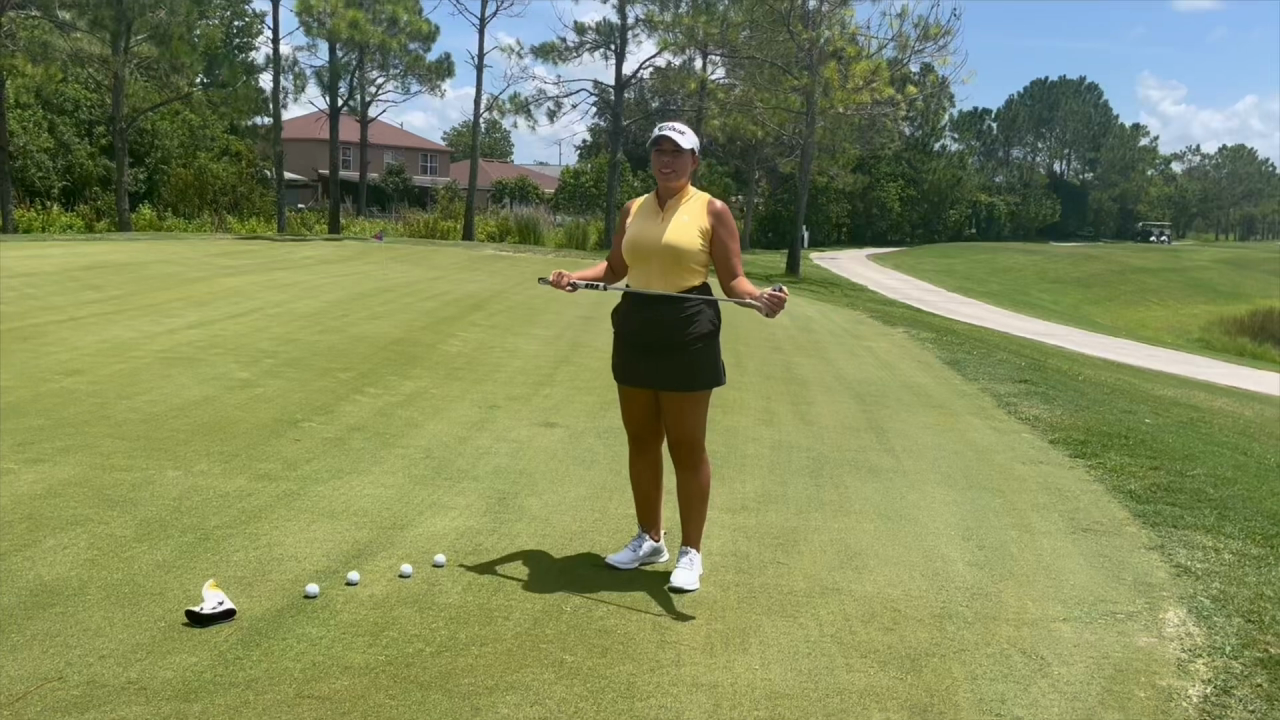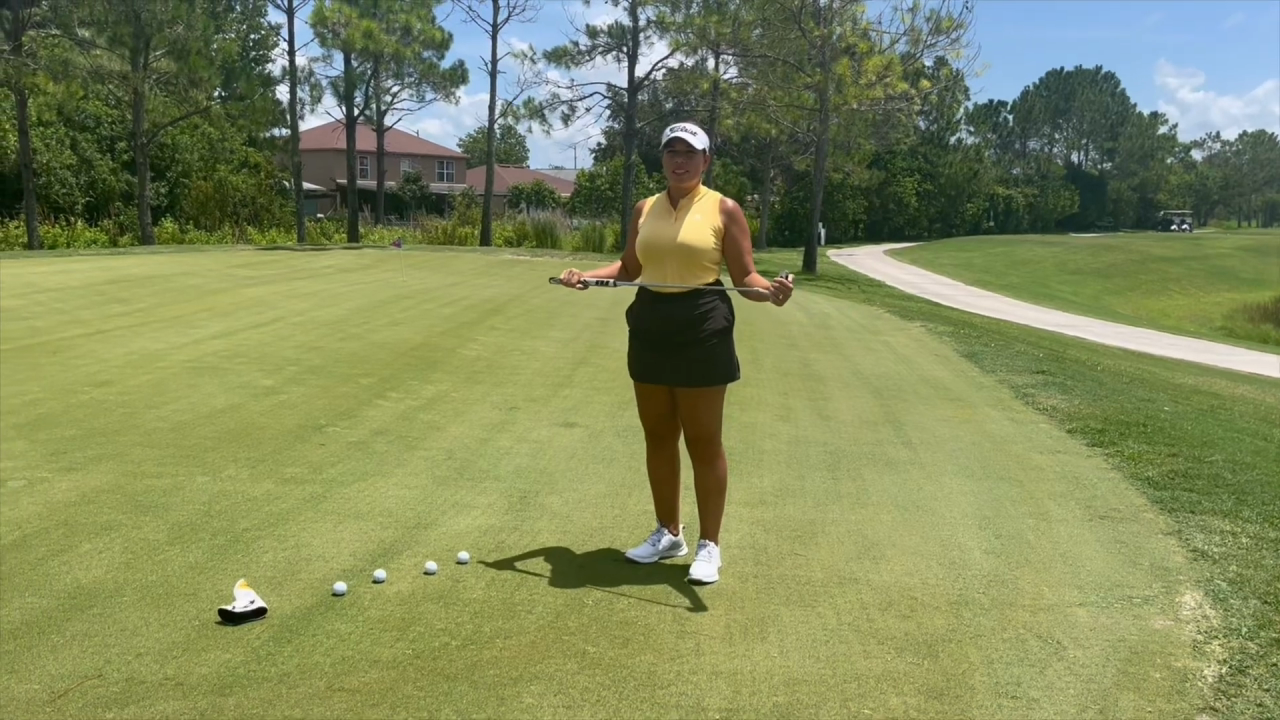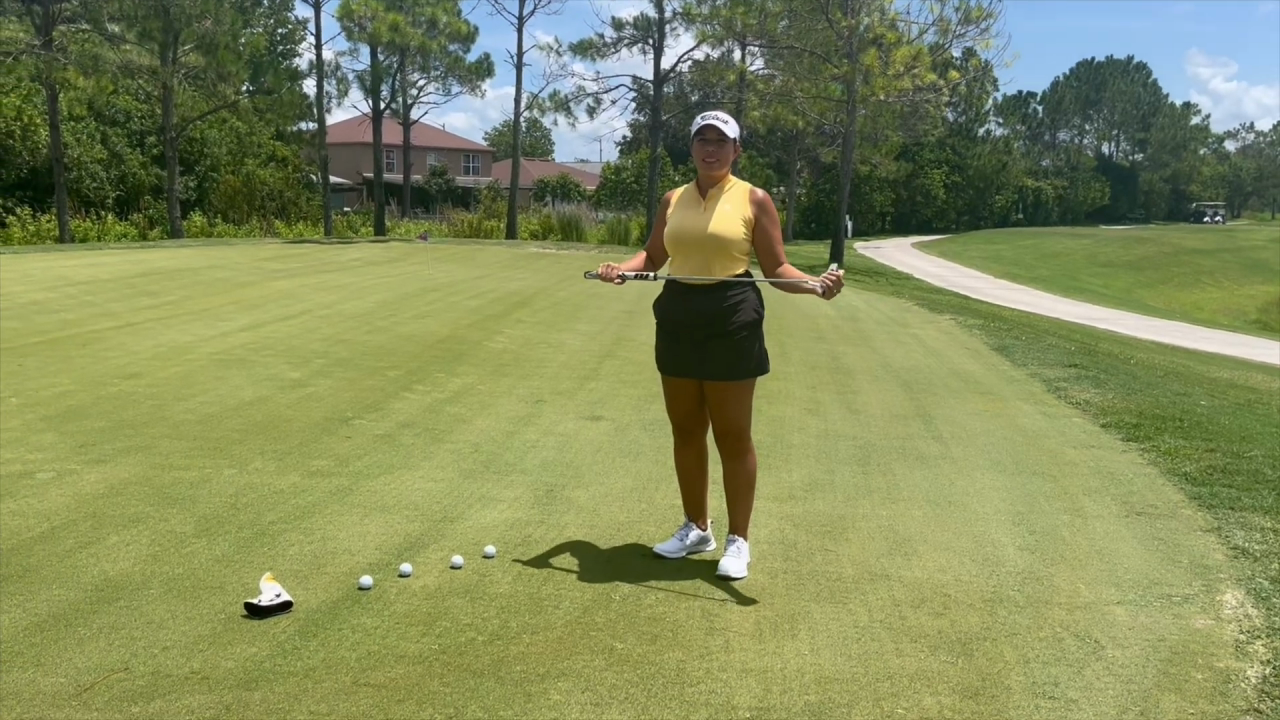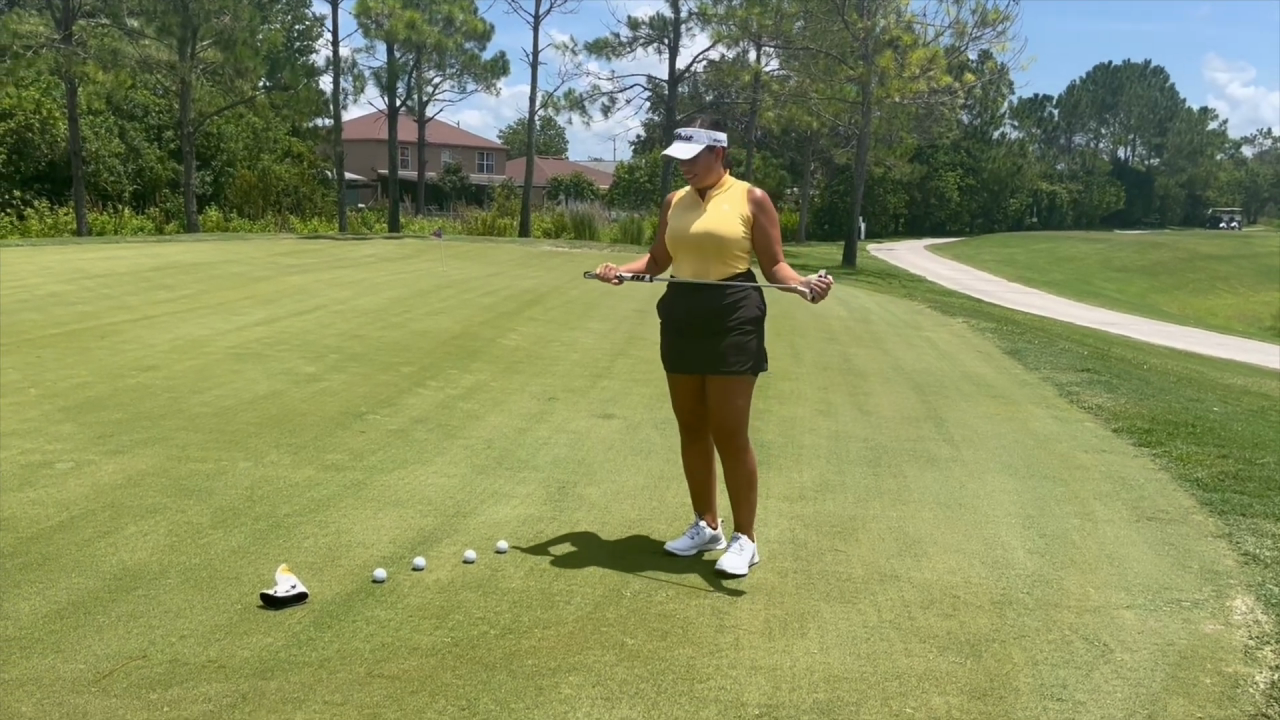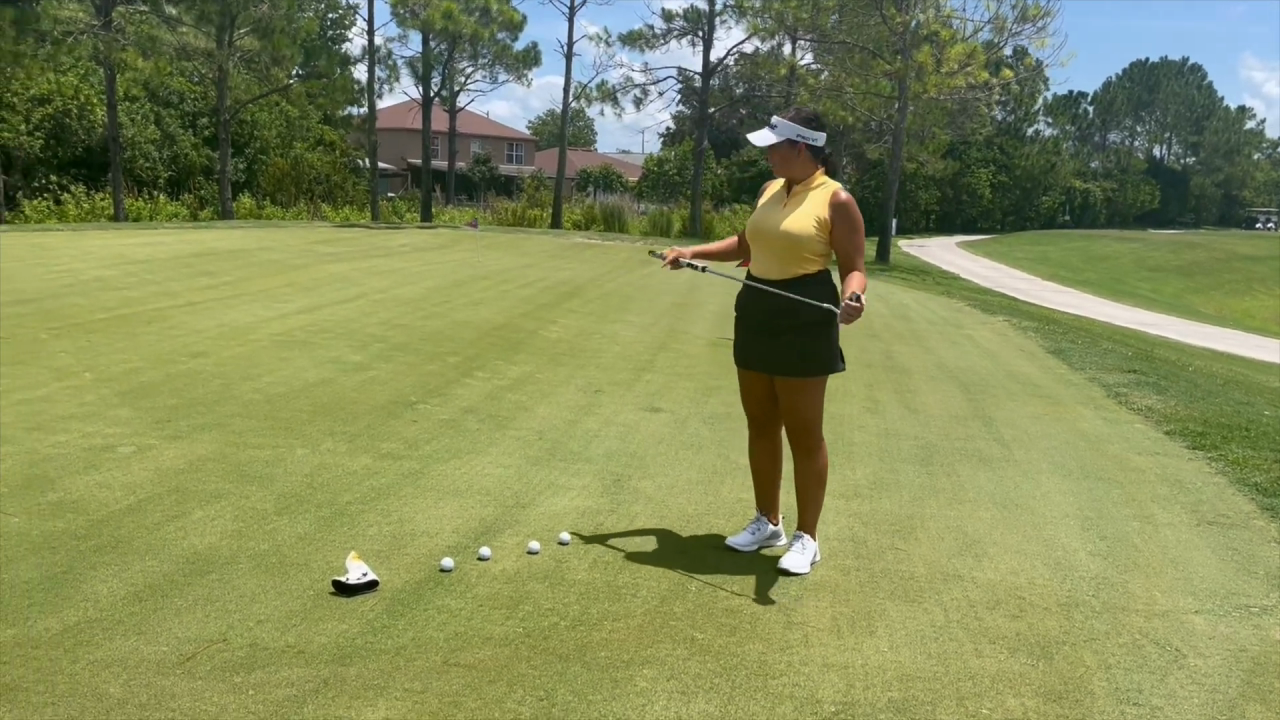
dt=1s
person 1, frame 1
left shoulder: (712, 210)
right shoulder: (632, 209)
left elbow: (732, 279)
right elbow: (614, 268)
left wrist: (760, 298)
right wrist: (573, 276)
left hip: (687, 333)
right hip: (634, 330)
left knee: (687, 448)
right knee: (641, 441)
left ankle: (690, 552)
right ankle: (649, 538)
person 1, frame 2
left shoulder: (724, 209)
right shoulder: (644, 209)
left elbow: (744, 277)
right elbow: (629, 267)
left wrist: (771, 290)
right wrist: (586, 275)
left hip: (702, 328)
right hip: (649, 327)
left knee: (703, 442)
right knee: (658, 438)
left ankle: (709, 545)
right ankle: (668, 533)
person 1, frame 3
left shoulder: (754, 199)
right shoulder: (673, 199)
left elbow: (776, 269)
right elbow: (653, 256)
left wrist: (814, 284)
right wrist: (621, 269)
left hip: (730, 319)
right hip: (676, 319)
left knee: (733, 436)
right knee: (685, 432)
left ankle: (738, 540)
right ankle: (696, 528)
person 1, frame 4
left shoulder: (751, 198)
right shoulder: (675, 202)
left elbow: (774, 265)
right elbow: (658, 259)
left wrist: (804, 283)
right wrist: (620, 271)
left hip: (732, 320)
right hip: (681, 319)
left knee: (730, 435)
right knee: (692, 429)
left ankle: (744, 538)
right ankle: (706, 525)
person 1, frame 5
left shoulder: (836, 200)
right shoulder: (771, 189)
left elbow: (854, 268)
right elbow: (746, 245)
left wrist: (853, 296)
right wrist: (689, 252)
left hip: (803, 320)
right hip: (754, 313)
left knee: (804, 433)
right knee: (760, 425)
left ankle: (806, 537)
right ankle: (767, 522)
